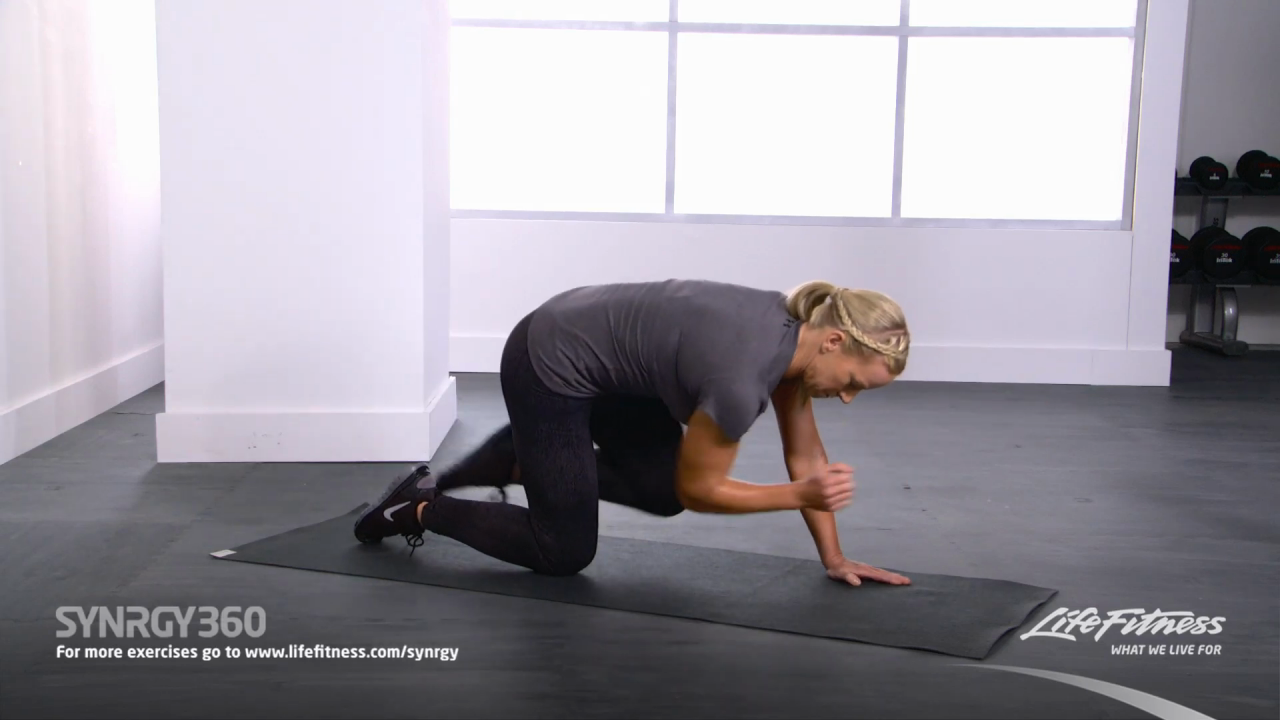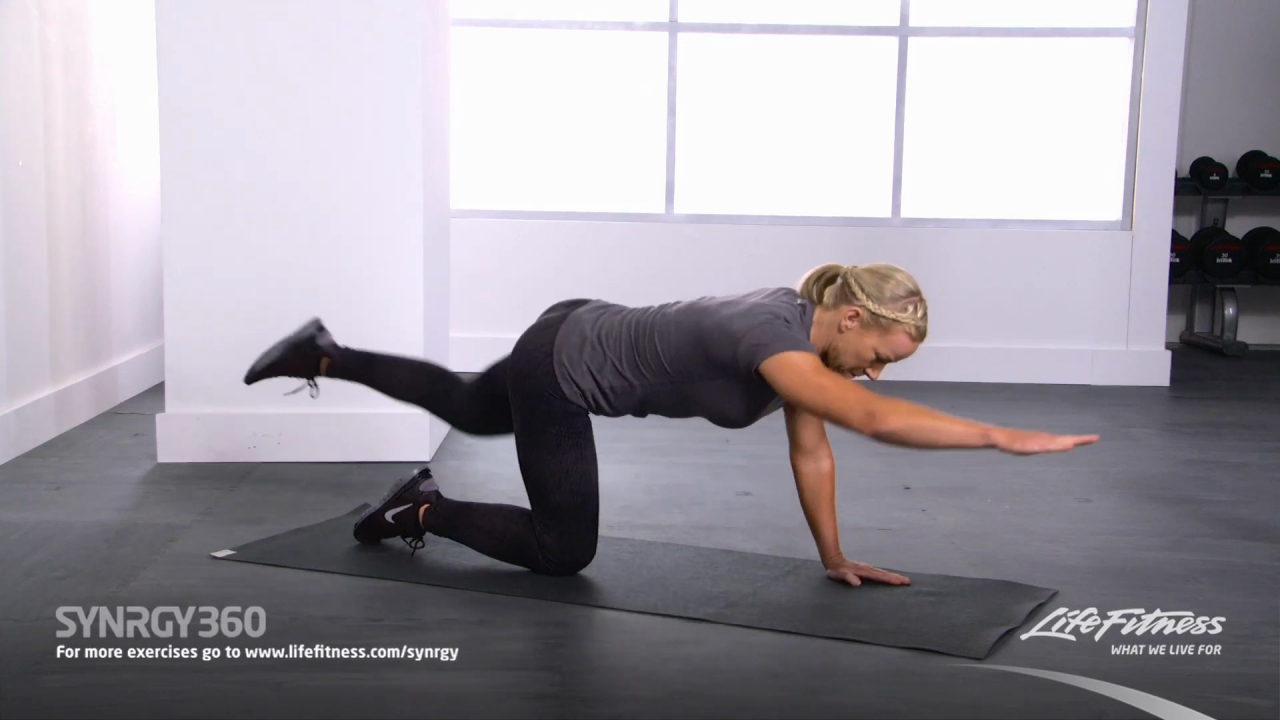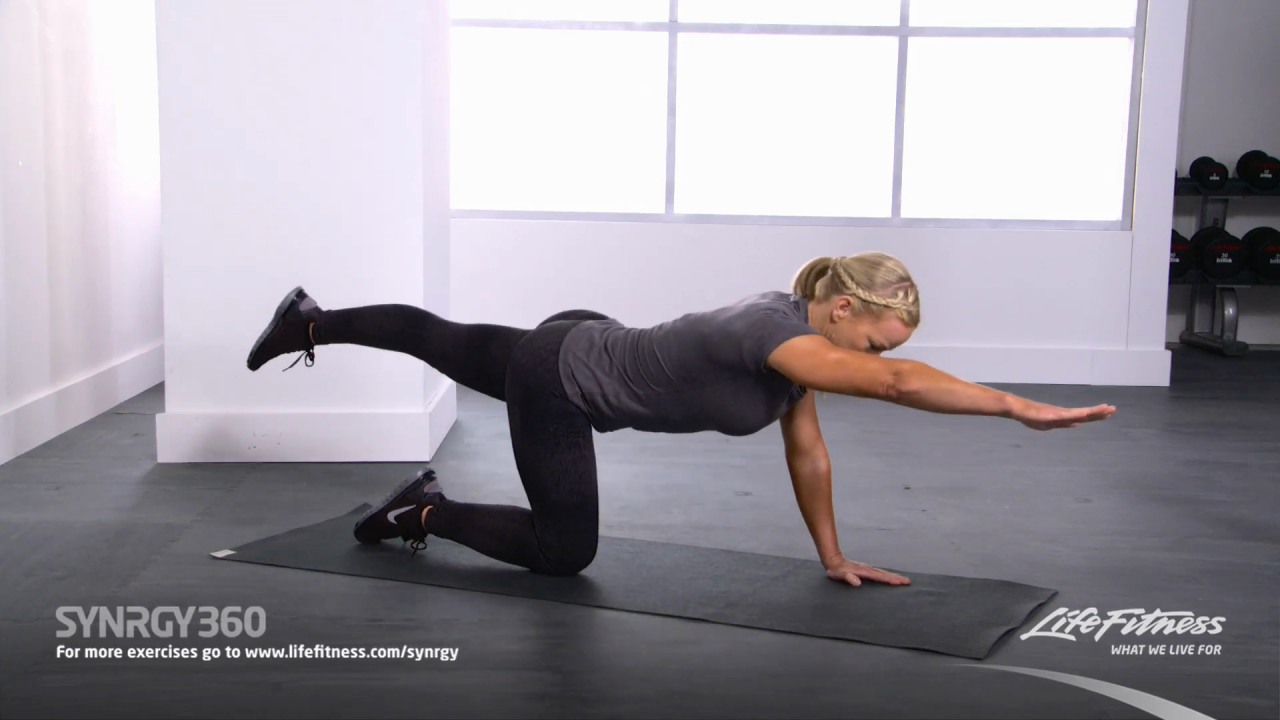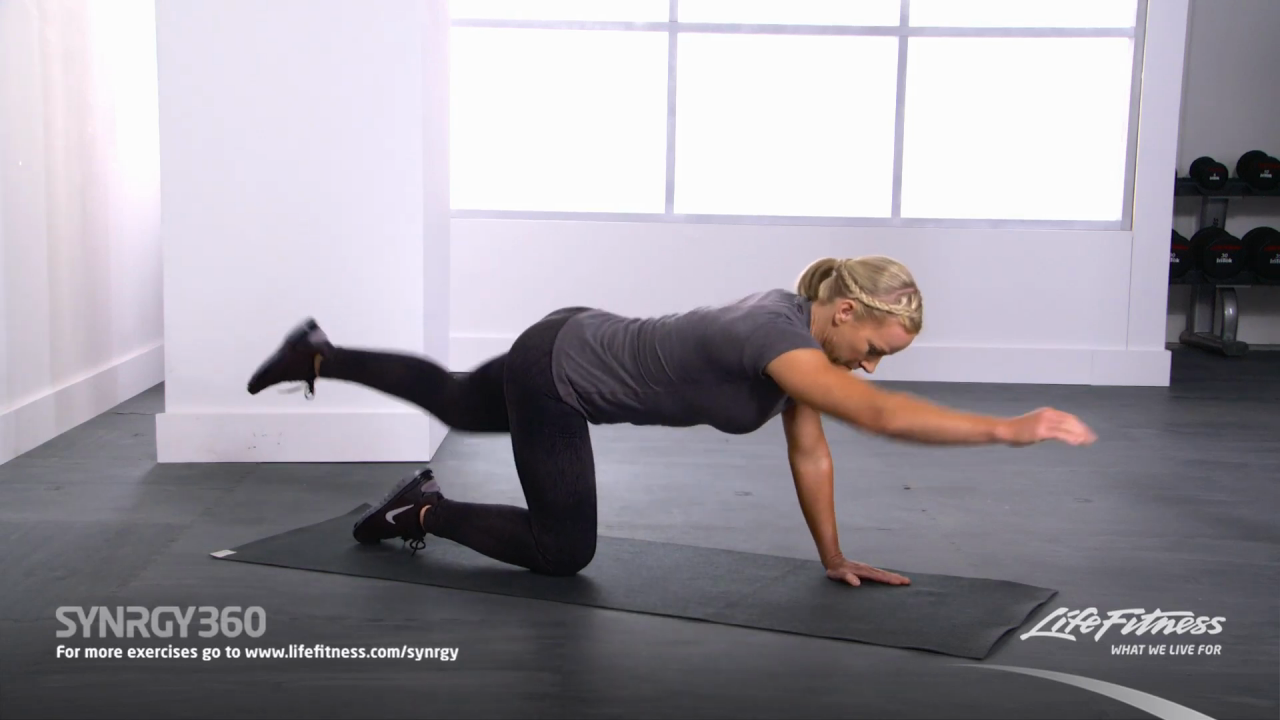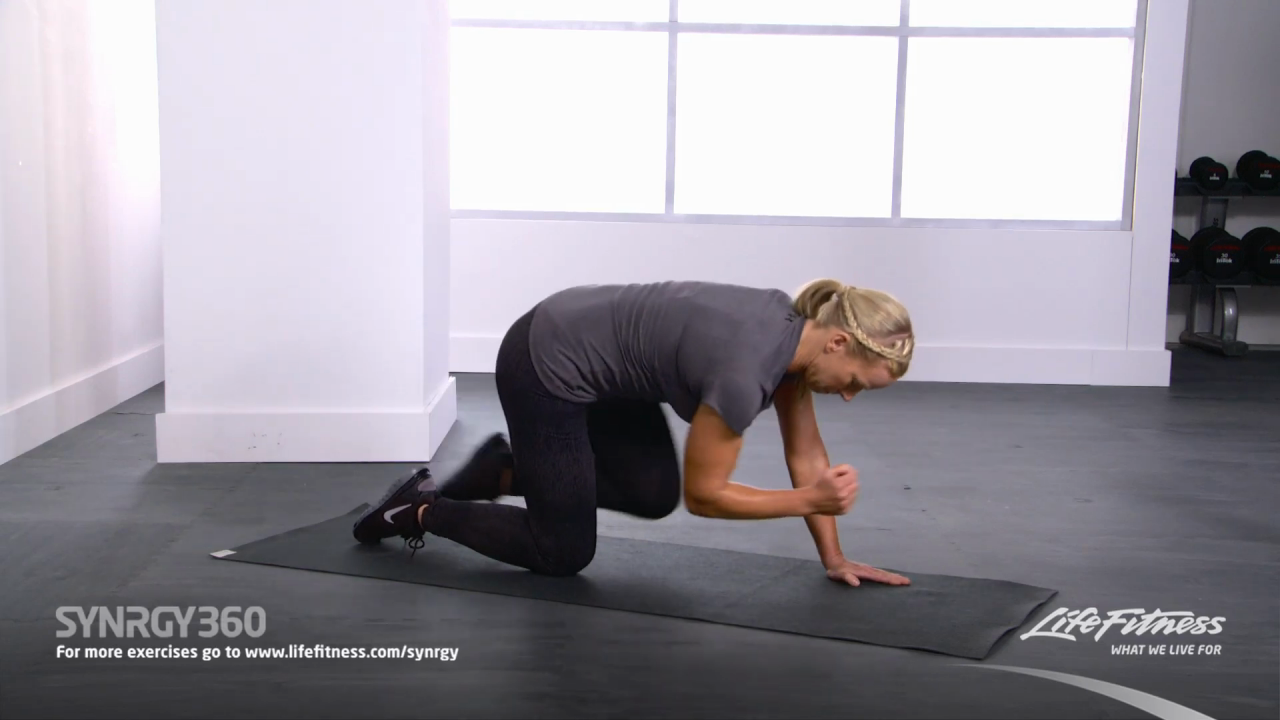
dt=0.4s
person 1, frame 1
left shoulder: (796, 329)
right shoulder: (741, 380)
left elbow: (805, 452)
right elbow: (699, 490)
left wrist: (835, 557)
right wrist: (802, 496)
left hip: (597, 348)
right hip: (548, 366)
left knee: (660, 494)
right knee: (565, 553)
left ankle: (521, 462)
right ankle: (421, 507)
person 1, frame 2
left shoulder: (812, 320)
right shoulder: (773, 340)
left elbow: (812, 454)
right elbow: (876, 420)
left wrist: (838, 557)
right wrist: (1009, 438)
left hip: (586, 335)
right hip: (556, 373)
left knee: (469, 409)
right knee: (564, 551)
left ankle: (326, 356)
right ankle: (424, 510)
person 1, frame 3
left shoulder: (801, 321)
right shoulder: (776, 337)
left elbow: (807, 453)
right elbow: (902, 385)
left wrist: (833, 555)
right wrist: (1024, 408)
left hip: (585, 348)
right hip: (557, 383)
left knee: (441, 340)
right knee: (564, 552)
left ankle: (312, 322)
right ankle: (424, 512)
person 1, frame 4
left shoulder: (800, 323)
right shoulder: (777, 339)
left elbow: (810, 452)
right elbow: (881, 414)
left wrist: (835, 556)
right wrist: (1009, 428)
left hip: (584, 344)
right hip: (553, 380)
left knee: (457, 403)
right knee: (564, 551)
left ankle: (320, 355)
right ankle: (425, 511)
person 1, frame 5
left shoulder: (795, 328)
right shoulder: (744, 373)
left elbow: (806, 452)
right elbow: (705, 495)
left wrist: (835, 556)
right wrist: (816, 502)
left hip: (588, 344)
right hip: (545, 366)
left knee: (656, 494)
right knee: (564, 552)
left ankle: (510, 470)
right ankle: (420, 510)
